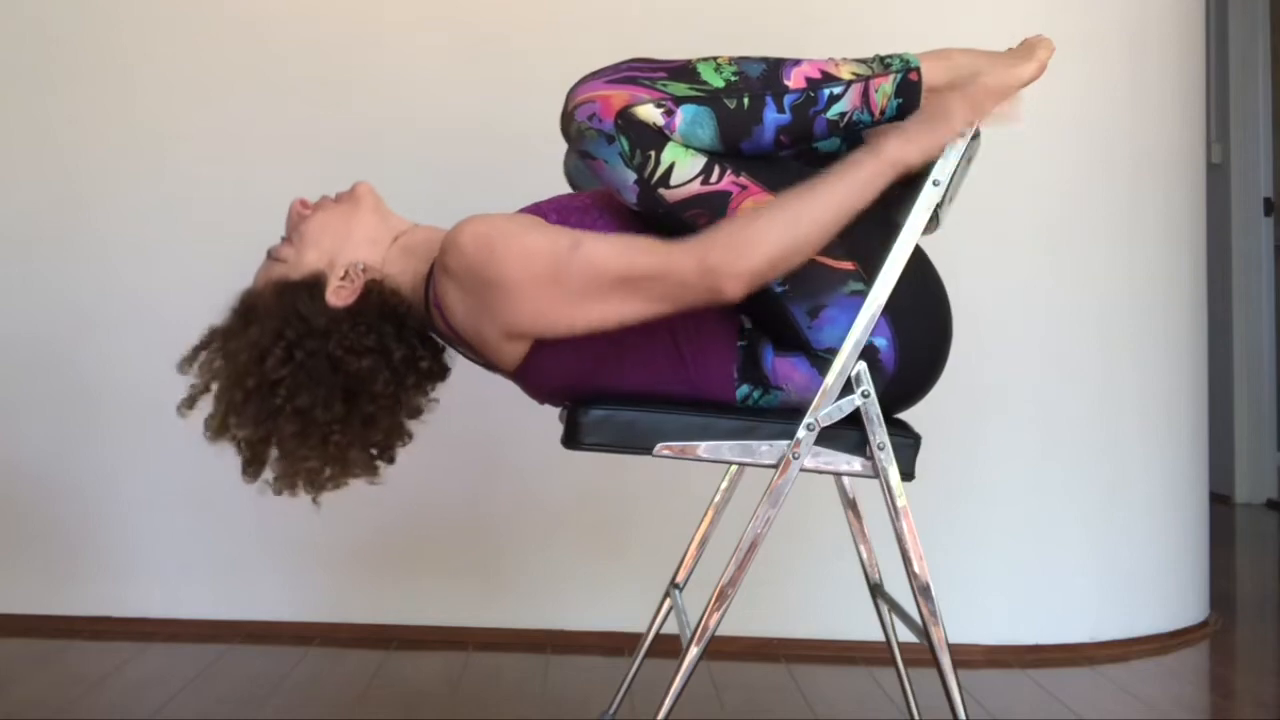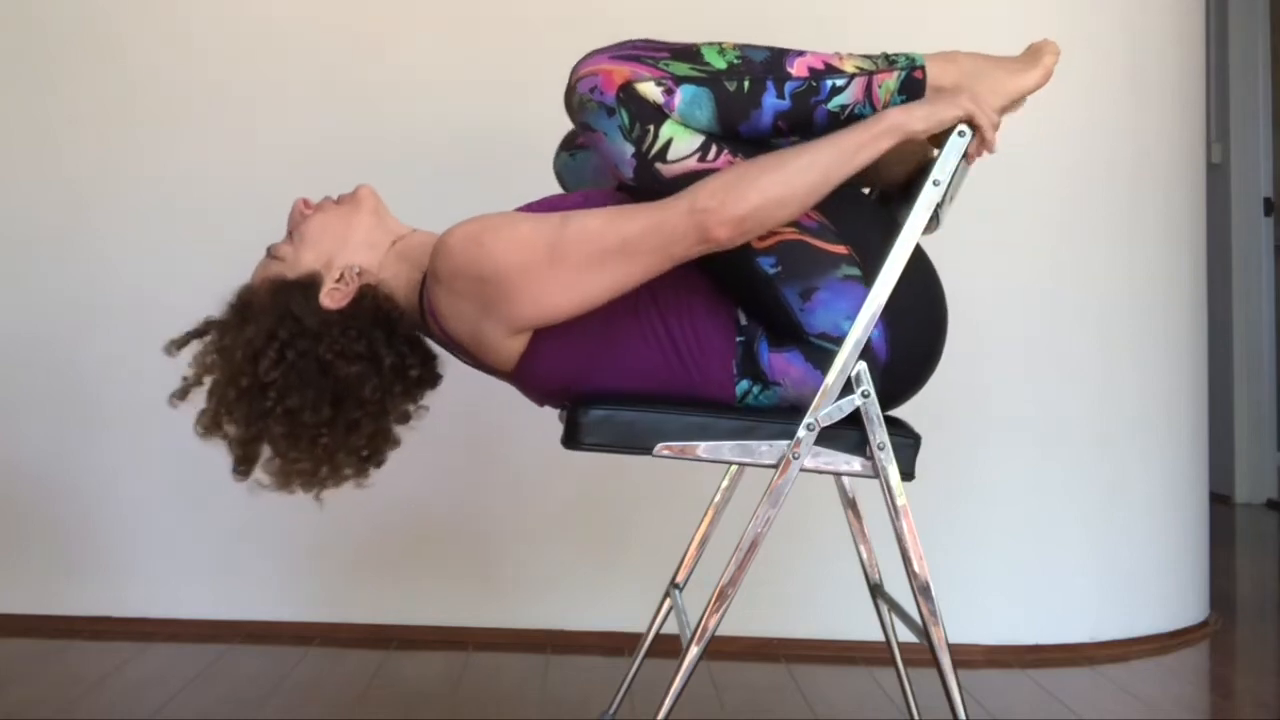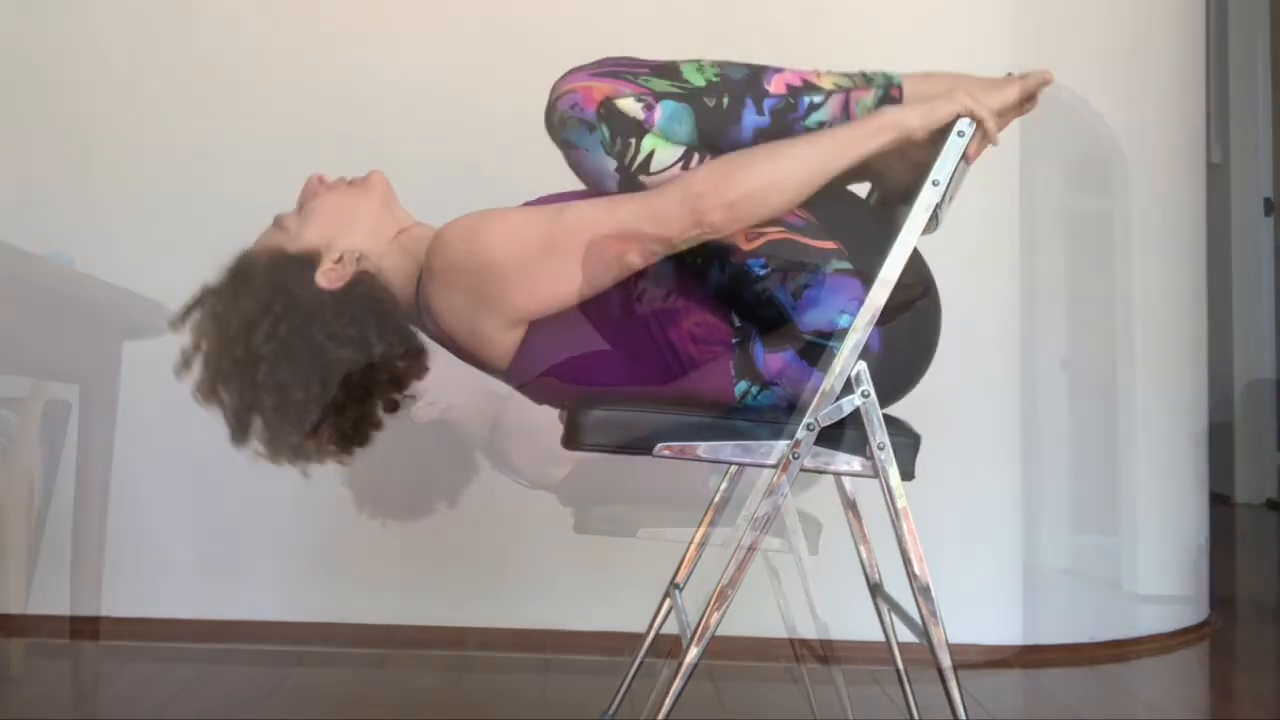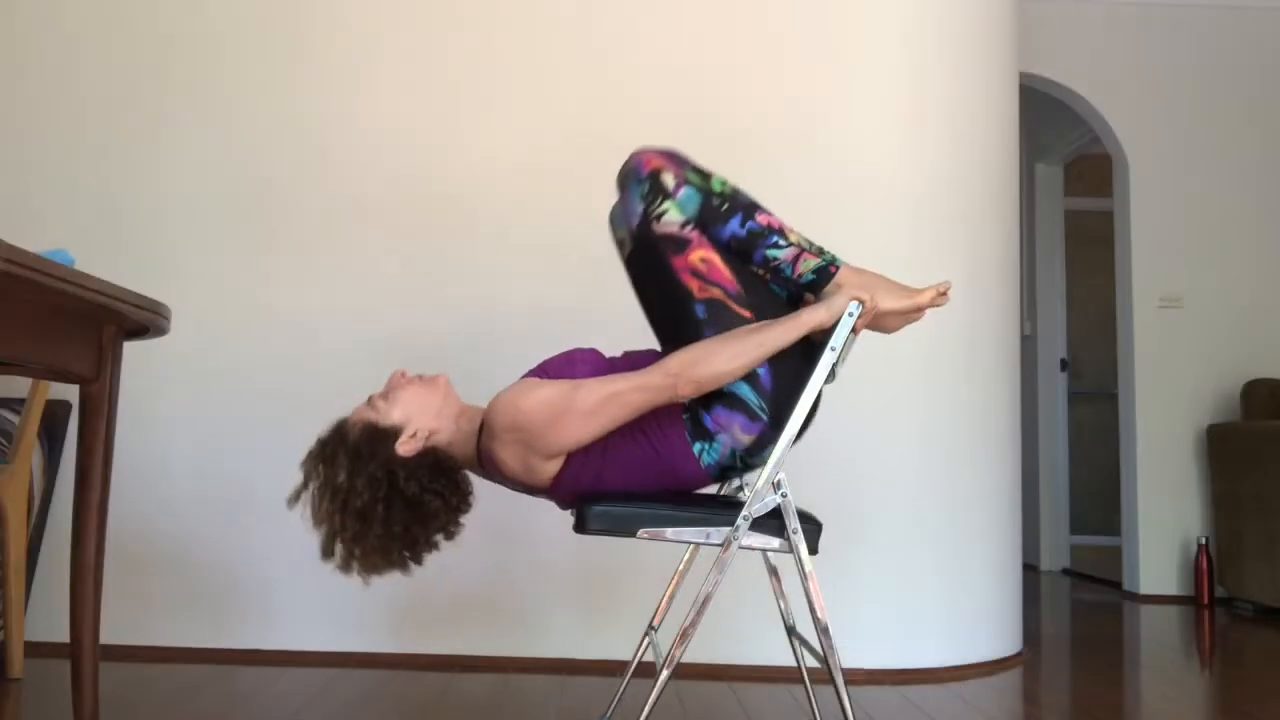
dt=0.7s
person 1, frame 1
left shoulder: (461, 284)
right shoulder: (478, 263)
right elbow: (716, 270)
right wrist: (896, 149)
left hip: (786, 347)
right hip: (840, 347)
left knee: (603, 153)
right knee: (613, 105)
left ankle: (909, 101)
right ankle: (924, 84)
person 1, frame 2
left shoulder: (455, 290)
right shoulder: (474, 265)
left elbow: (673, 218)
right elbow: (708, 221)
right wrist: (901, 120)
left hip: (774, 335)
right hip: (830, 342)
left knee: (591, 152)
right knee: (616, 82)
right ankle: (928, 83)
person 1, frame 3
left shoulder: (459, 284)
right shoulder: (473, 258)
right elbow: (693, 206)
right wrist: (895, 122)
left hip: (787, 347)
right hip: (824, 350)
right knee: (598, 102)
right ankle: (904, 109)
person 1, frame 4
left shoulder: (495, 441)
right elbow: (669, 382)
right wrist: (815, 315)
left hip: (723, 419)
right hip: (744, 410)
left knee: (647, 192)
right knee: (652, 177)
left ankle: (833, 287)
right ankle: (844, 290)
